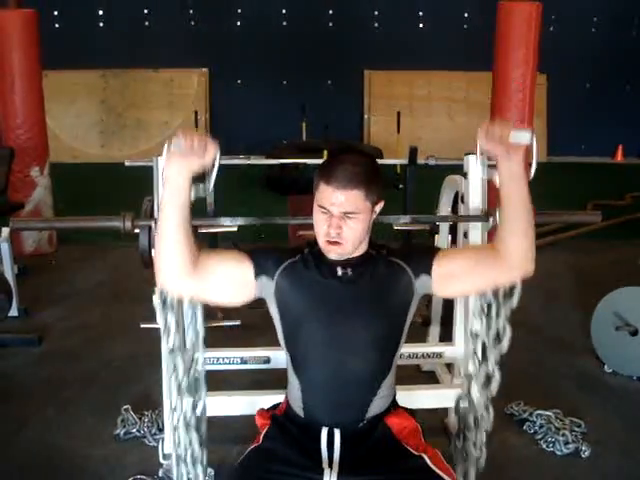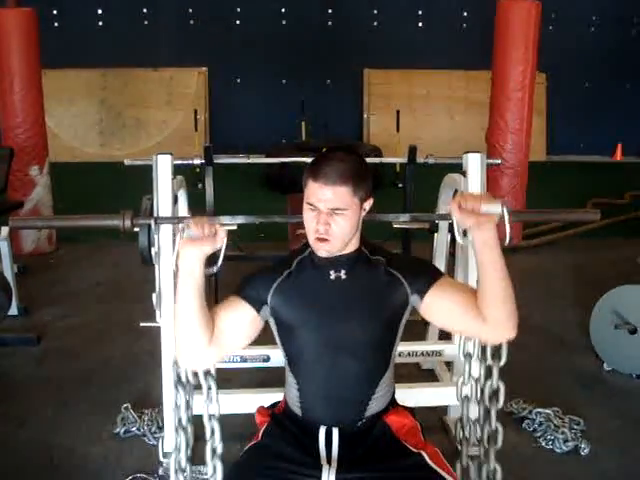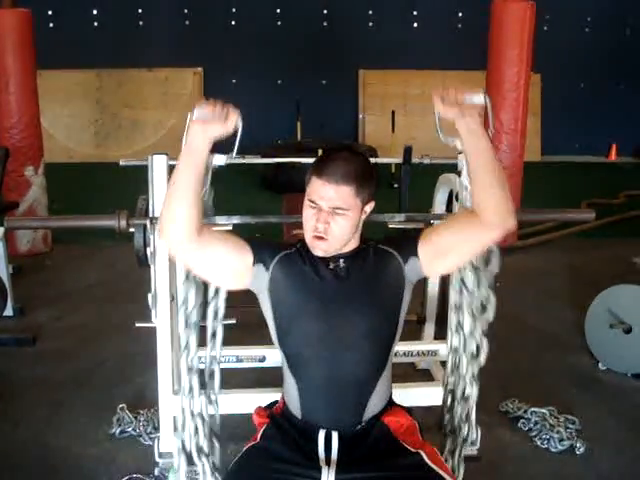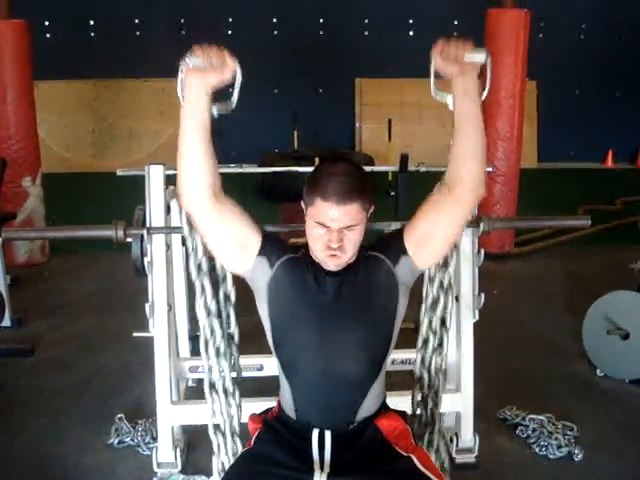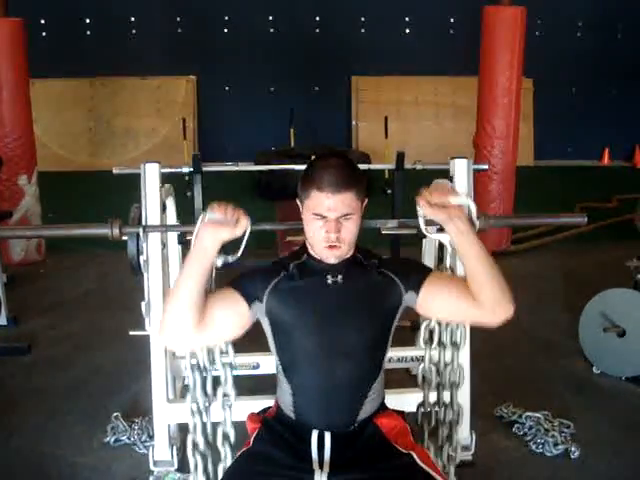
dt=0.4s
person 1, frame 1
left shoulder: (406, 271)
right shoulder: (279, 269)
left elbow: (513, 265)
right elbow: (178, 278)
left wrist: (510, 168)
right wrist: (179, 174)
left hip: (380, 440)
right hip: (294, 440)
person 1, frame 2
left shoulder: (401, 277)
right shoulder: (275, 282)
left elbow: (498, 328)
right elbow: (195, 355)
left wrist: (484, 235)
right wrist: (191, 258)
left hip: (378, 437)
right hip: (293, 437)
person 1, frame 3
left shoulder: (396, 265)
right shoulder: (272, 268)
left elbow: (494, 220)
right elbow: (182, 240)
left wrist: (468, 123)
right wrist: (200, 136)
left hip: (375, 438)
right hip: (292, 439)
person 1, frame 4
left shoulder: (391, 266)
right shoulder: (271, 267)
left elbow: (465, 189)
right elbow: (200, 198)
left wrist: (464, 83)
right wrist: (197, 90)
left hip: (372, 444)
person 1, frame 5
left shoulder: (393, 276)
right shoulder: (269, 281)
left elbow: (496, 310)
right elbow: (180, 336)
left wrist: (460, 228)
right wrist: (205, 246)
left hip: (369, 440)
right hip: (286, 441)
